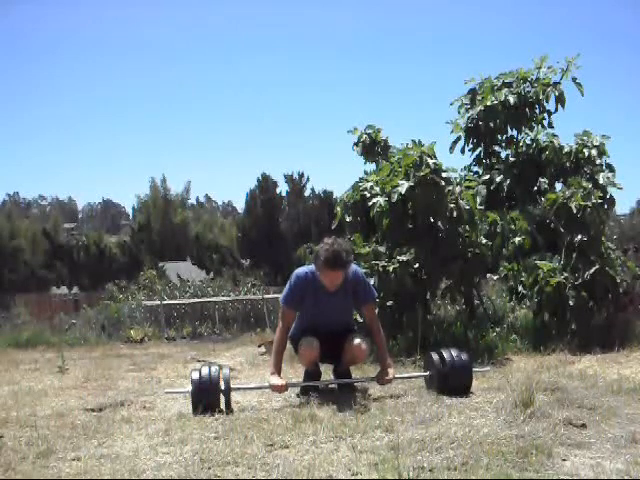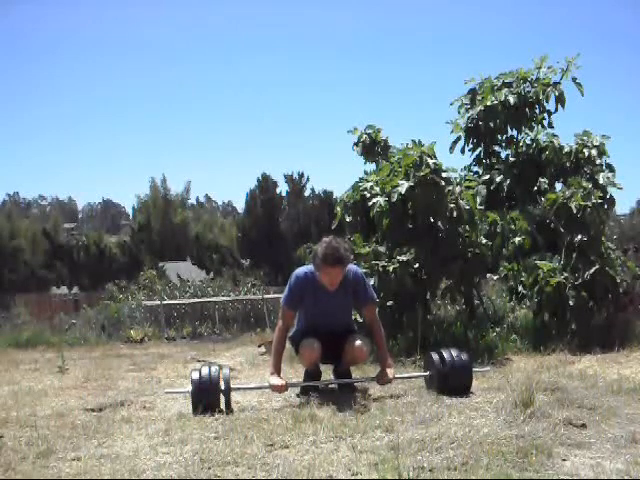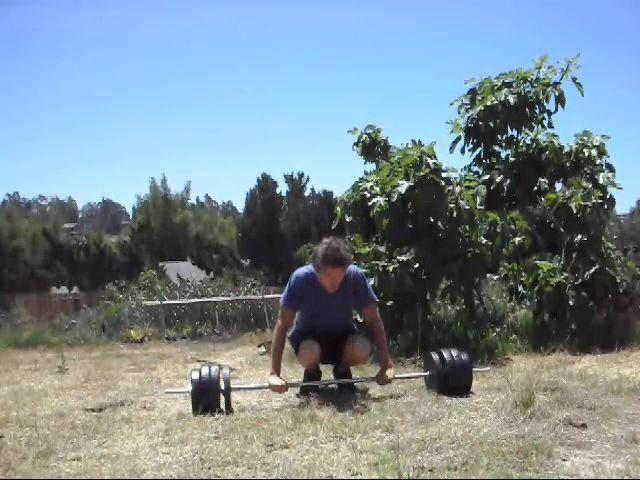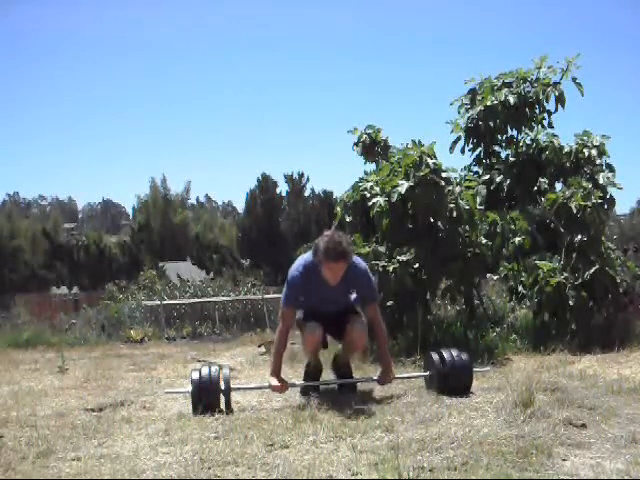
dt=0.4s
person 1, frame 1
left shoulder: (356, 275)
right shoulder: (301, 277)
left elbow: (372, 320)
right elbow: (284, 324)
left wrist: (386, 365)
right wrist: (275, 373)
left hip: (342, 335)
right hip: (309, 335)
left knee: (361, 348)
right knee: (308, 349)
left ankle: (342, 370)
right ankle: (312, 373)
person 1, frame 2
left shoulder: (355, 276)
right shoulder: (301, 277)
left elbow: (373, 320)
right elbow: (283, 324)
left wrist: (386, 365)
right wrist: (275, 373)
left hip: (342, 335)
right hip: (309, 335)
left knee: (362, 349)
right knee: (310, 350)
left ankle: (342, 371)
right ankle: (312, 373)
person 1, frame 3
left shoulder: (355, 276)
right shoulder: (301, 278)
left elbow: (374, 320)
right elbow: (282, 324)
left wrist: (386, 365)
right wrist: (274, 373)
left hip: (342, 335)
right hip: (309, 335)
left knee: (362, 350)
right knee: (309, 352)
left ankle: (342, 370)
right ankle: (312, 374)
person 1, frame 4
left shoulder: (359, 269)
right shoulder: (301, 270)
left elbow: (375, 318)
right elbow: (285, 323)
left wrist: (386, 366)
right wrist: (275, 374)
left hip: (342, 311)
right hip: (312, 309)
left knee: (359, 333)
right knee: (313, 335)
left ankle: (341, 363)
right ankle: (313, 366)
